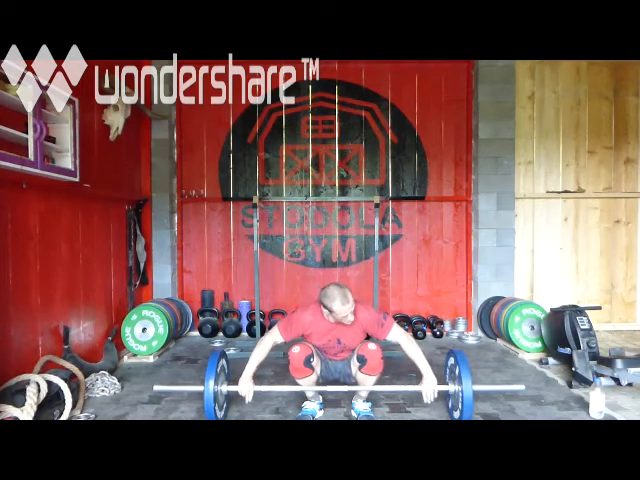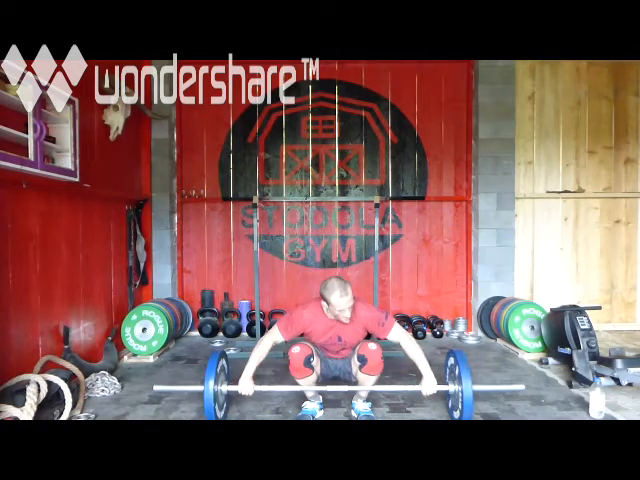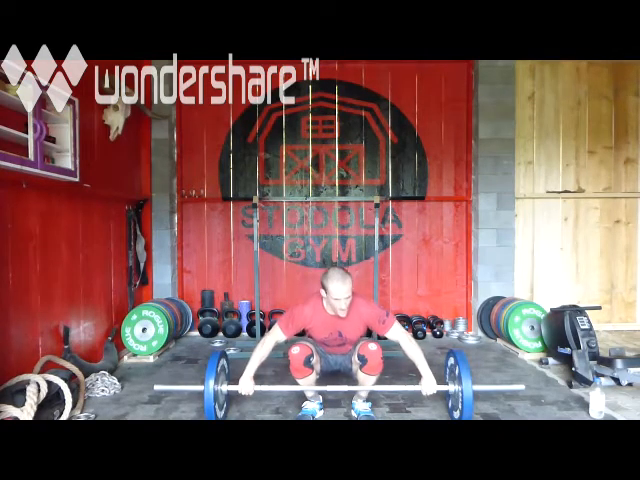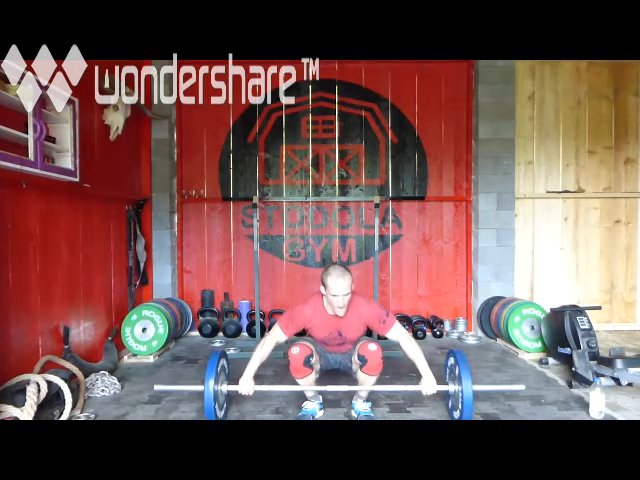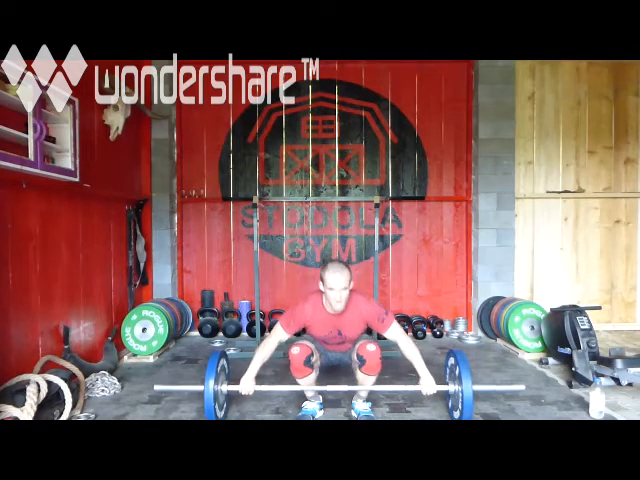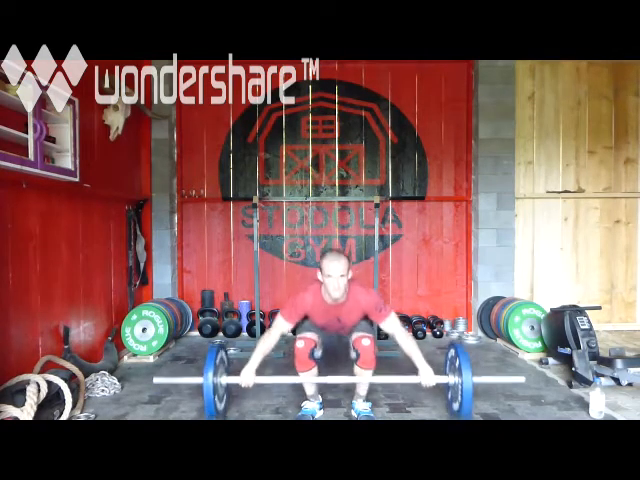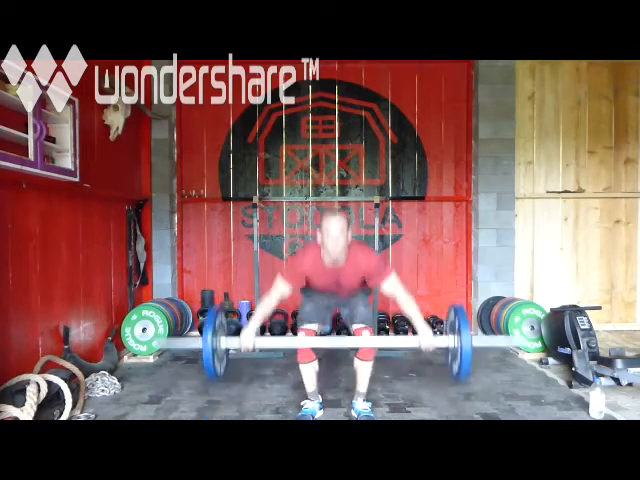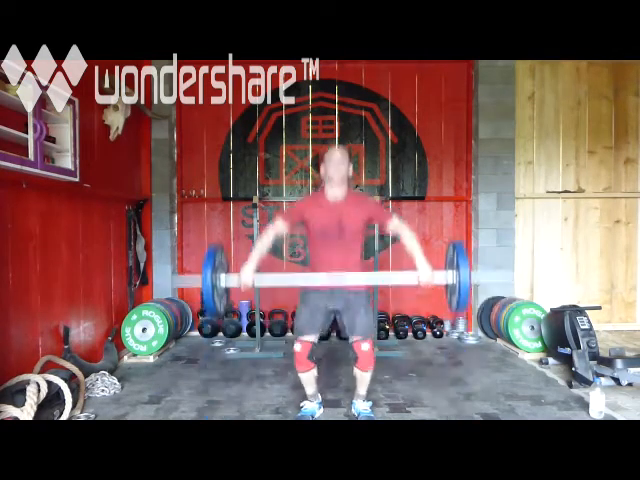
dt=0.2s
person 1, frame 1
left shoulder: (364, 314)
right shoulder: (305, 317)
left elbow: (404, 338)
right elbow: (268, 339)
left wrist: (428, 375)
right wrist: (246, 376)
left hip: (352, 365)
right hip: (320, 365)
left knee: (372, 351)
right knee: (297, 353)
left ankle: (360, 402)
right ankle: (312, 401)
person 1, frame 2
left shoulder: (365, 312)
right shoulder: (305, 314)
left elbow: (404, 337)
right elbow: (268, 339)
left wrist: (427, 375)
right wrist: (247, 376)
left hip: (352, 361)
right hip: (321, 361)
left knee: (372, 351)
right knee: (297, 353)
left ankle: (360, 401)
right ankle: (312, 401)
person 1, frame 3
left shoulder: (366, 309)
right shoulder: (306, 310)
left elbow: (403, 337)
right elbow: (270, 338)
left wrist: (426, 375)
right wrist: (247, 375)
left hip: (352, 355)
right hip: (321, 355)
left knee: (373, 351)
right knee: (297, 353)
left ankle: (360, 401)
right ankle: (312, 401)
person 1, frame 4
left shoulder: (366, 308)
right shoulder: (306, 310)
left elbow: (404, 337)
right elbow: (271, 339)
left wrist: (426, 375)
right wrist: (248, 375)
left hip: (352, 354)
right hip: (320, 353)
left knee: (373, 352)
right knee: (297, 354)
left ankle: (360, 401)
right ankle: (313, 401)
person 1, frame 5
left shoulder: (365, 307)
right shoulder: (306, 308)
left elbow: (401, 337)
right elbow: (273, 338)
left wrist: (424, 375)
right wrist: (250, 375)
left hip: (352, 347)
right hip: (320, 348)
left knee: (372, 352)
right knee: (297, 353)
left ankle: (360, 402)
right ankle: (312, 402)
person 1, frame 6
left shoulder: (364, 296)
right shoulder: (307, 297)
left elbow: (397, 330)
right elbow: (275, 331)
left wrist: (423, 366)
right wrist: (251, 367)
left hip: (355, 322)
right hip: (318, 323)
left knee: (365, 347)
right knee: (303, 346)
left ankle: (360, 402)
right ankle: (312, 402)
person 1, frame 7
left shoulder: (364, 258)
right shoulder: (306, 259)
left elbow: (398, 290)
right elbow: (275, 293)
left wrist: (422, 328)
right wrist: (251, 328)
left hip: (355, 294)
right hip: (317, 295)
left knee: (365, 338)
right knee: (305, 338)
left ankle: (360, 402)
right ankle: (312, 403)
person 1, frame 8
left shoulder: (365, 204)
right shoulder: (307, 205)
left elbow: (400, 229)
right elbow: (274, 230)
left wrist: (422, 264)
right wrist: (250, 265)
left hip: (353, 287)
right hip: (316, 287)
left knee: (364, 349)
right knee: (302, 348)
left ankle: (361, 403)
right ankle: (312, 402)
